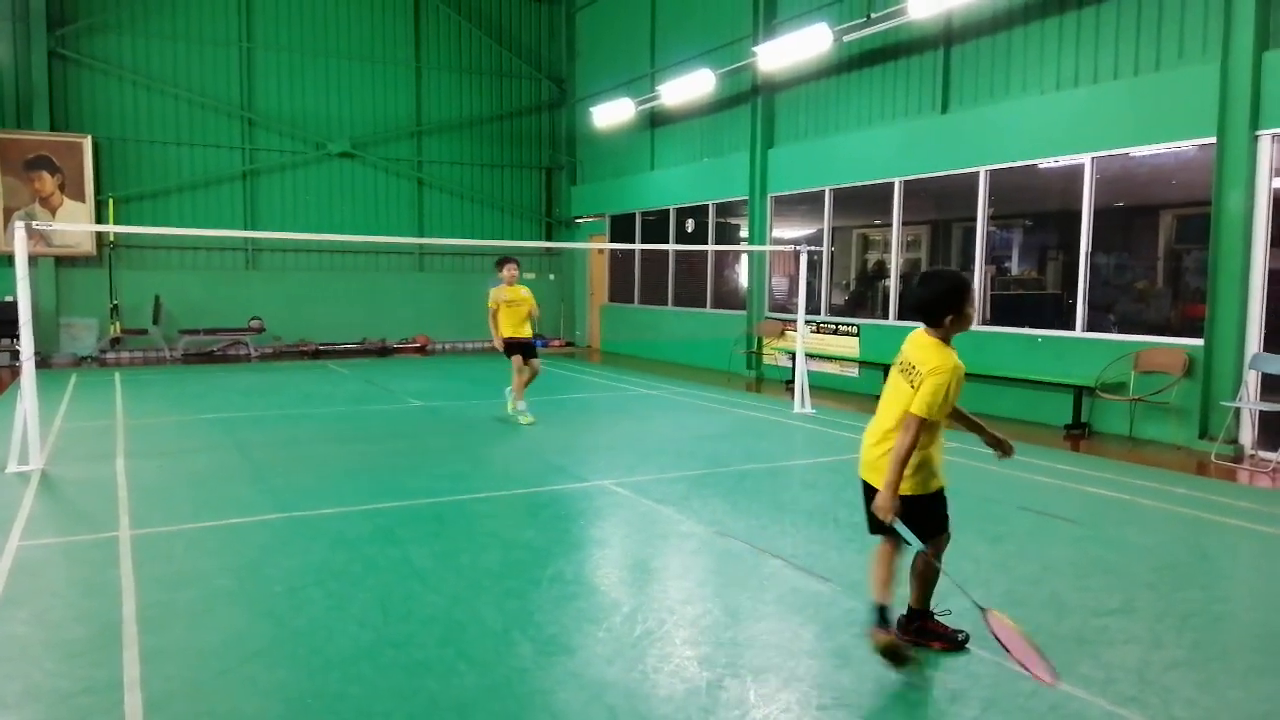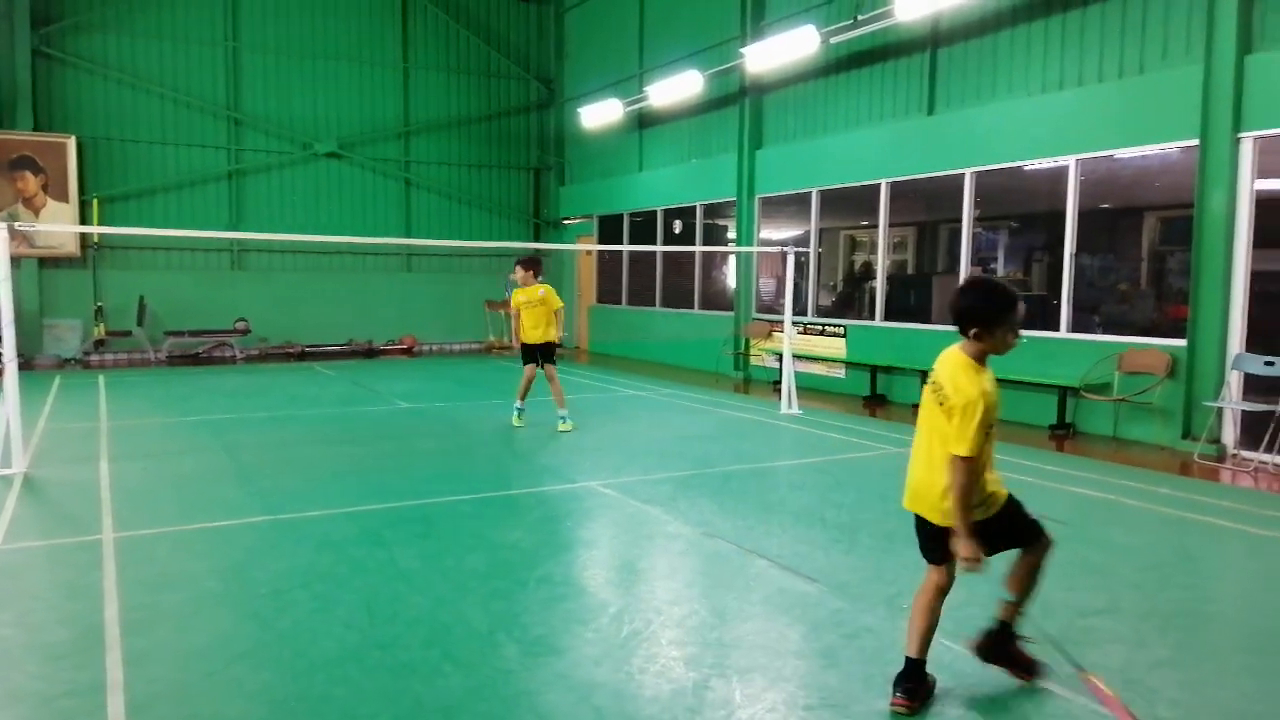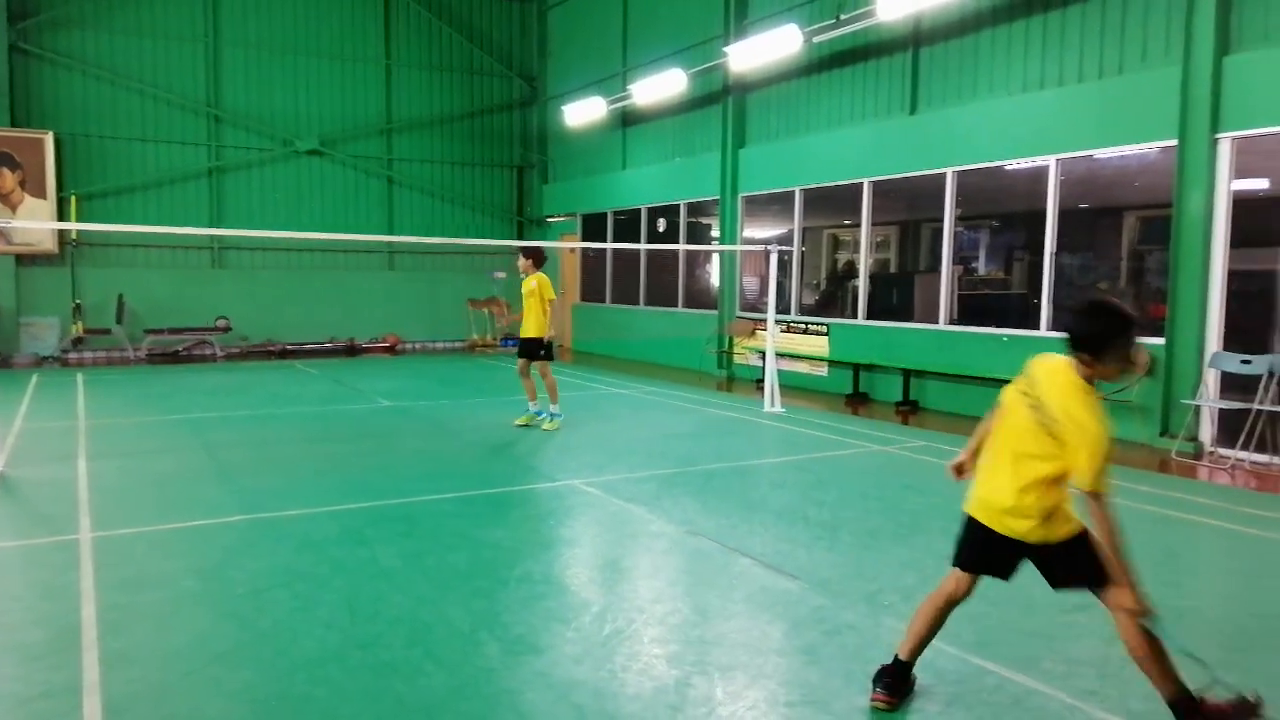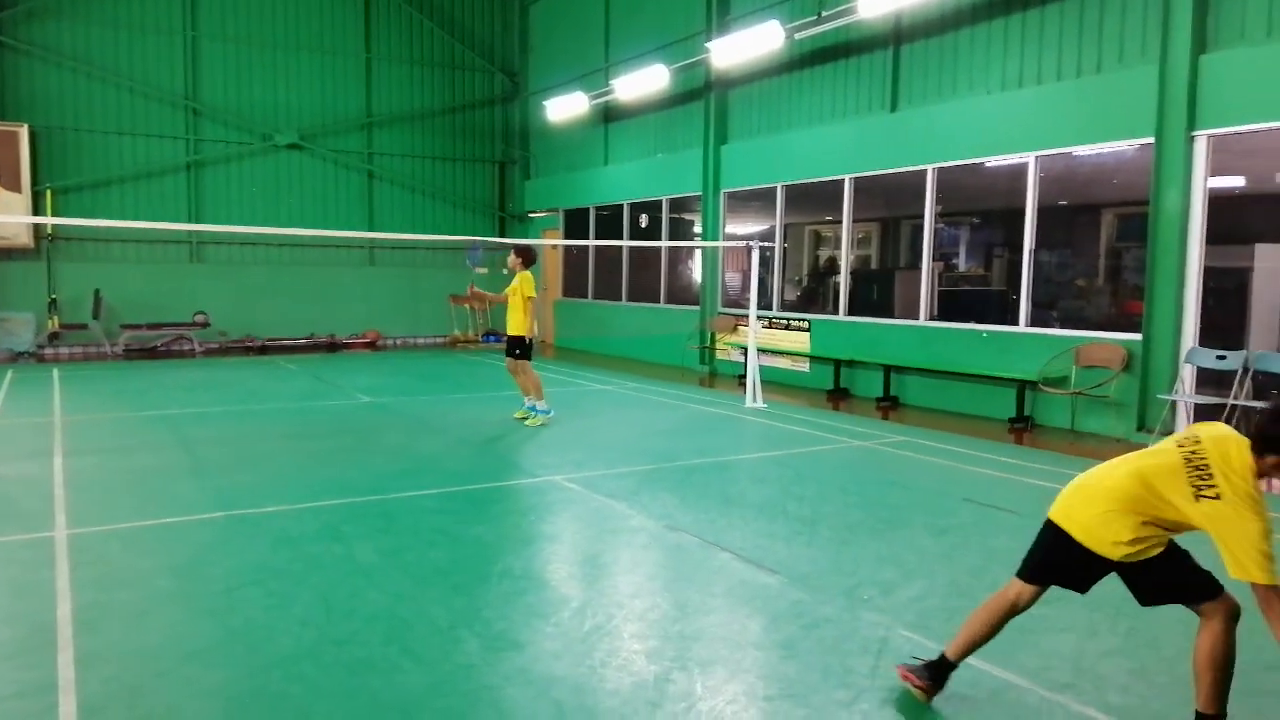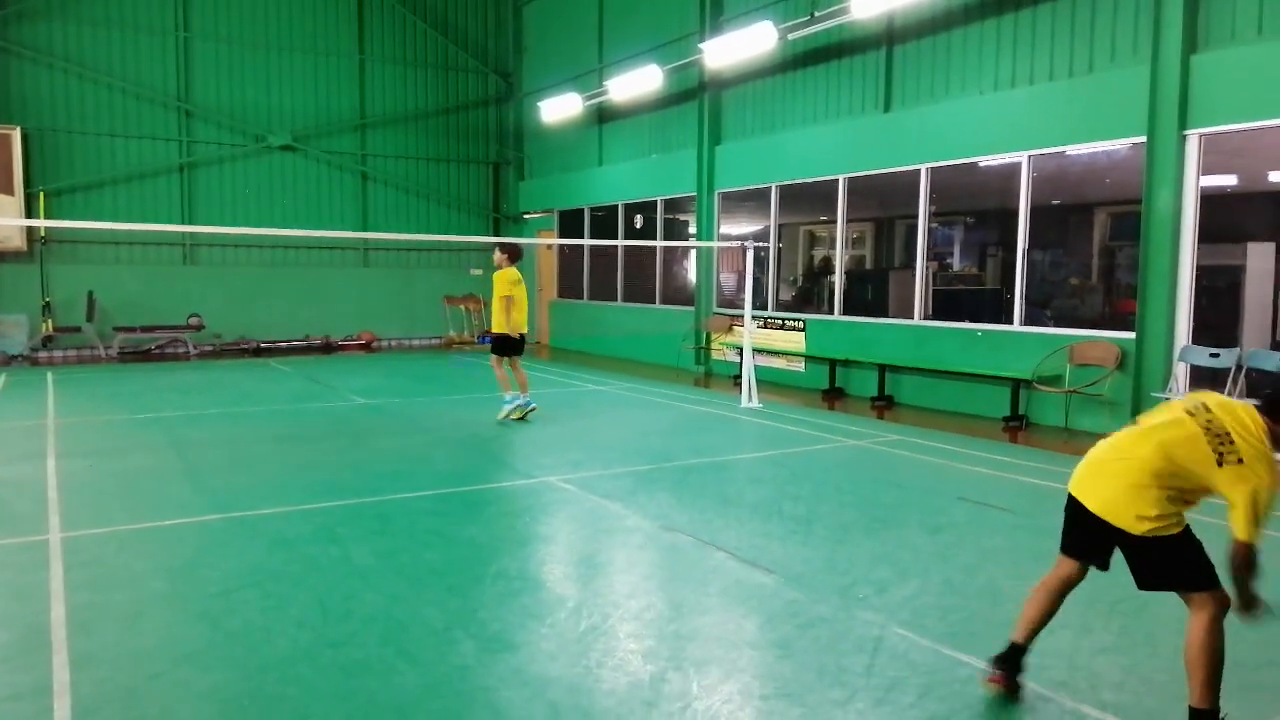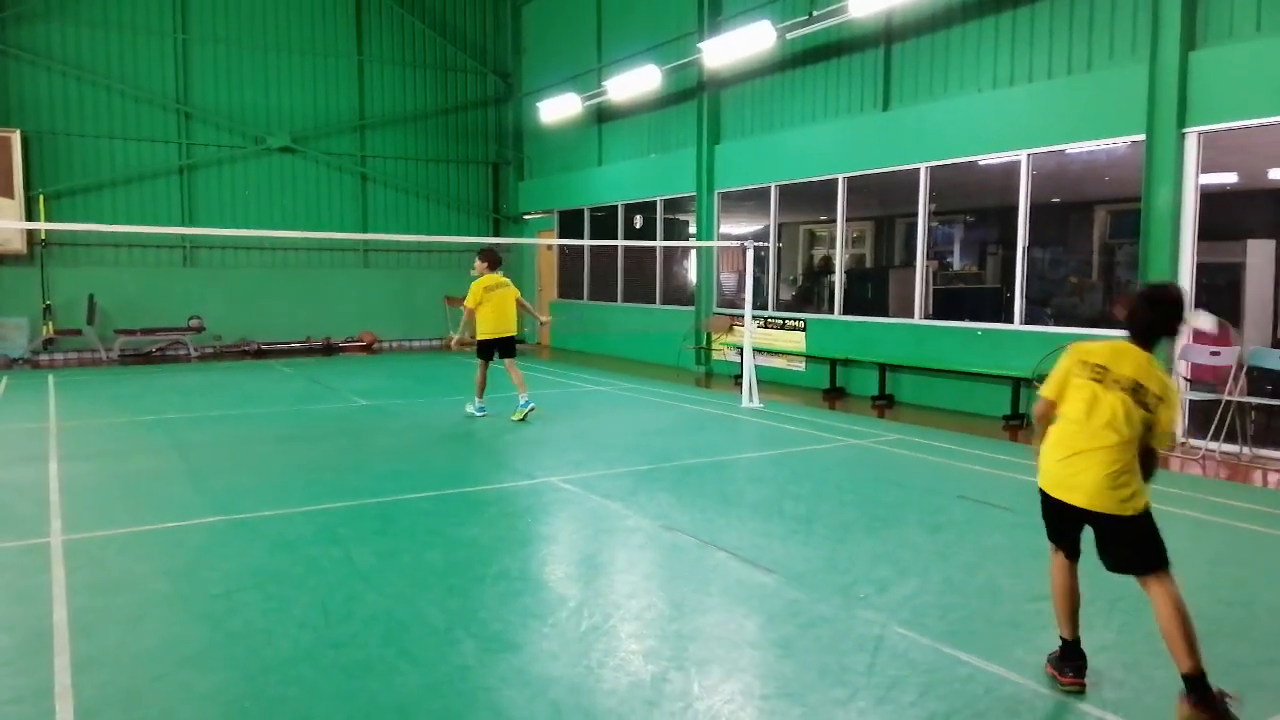
dt=0.3s
person 1, frame 1
left shoulder: (915, 341)
right shoulder: (946, 364)
right elbow: (912, 427)
left wrist: (986, 433)
right wrist: (891, 489)
left hip: (875, 460)
right hip: (908, 471)
left knee: (889, 540)
right knee: (934, 542)
left ankle: (883, 618)
right ankle: (918, 621)
person 1, frame 2
left shoulder: (951, 358)
right shoulder: (976, 390)
right elbow: (961, 466)
right wrist: (964, 534)
left hip: (924, 490)
right hip: (965, 497)
left knee: (939, 575)
right knee: (1037, 543)
left ankle: (911, 679)
right ankle: (1001, 636)
person 1, frame 3
left shoulder: (1040, 366)
right shoulder: (1086, 422)
left elbow: (999, 414)
right elbow: (1095, 505)
left wrist: (970, 452)
right wrist: (1125, 585)
left hip: (986, 502)
right hip: (1034, 517)
left knee: (955, 587)
right knee: (1118, 599)
left ankle: (893, 678)
person 1, frame 4
left shoulder: (1219, 435)
right shoulder: (1241, 505)
left hip: (1082, 497)
right hip: (1123, 532)
left knee: (1018, 593)
right knee: (1220, 611)
left ankle: (935, 672)
person 1, frame 5
left shoulder: (1211, 403)
left elbow: (1145, 433)
right elbow: (1243, 550)
right wrist: (1247, 598)
left hip: (1091, 477)
right hip: (1144, 507)
left knee: (1066, 571)
right knee: (1209, 605)
left ankle: (1010, 661)
person 1, frame 6
left shoulder: (1080, 353)
right shoulder: (1160, 385)
left elbow: (1041, 410)
right elbow: (1150, 457)
left wrist: (1041, 443)
right wrist: (1136, 487)
left hip: (1057, 474)
right hip: (1114, 488)
left knee: (1062, 555)
right knee: (1159, 582)
left ankle: (1069, 658)
